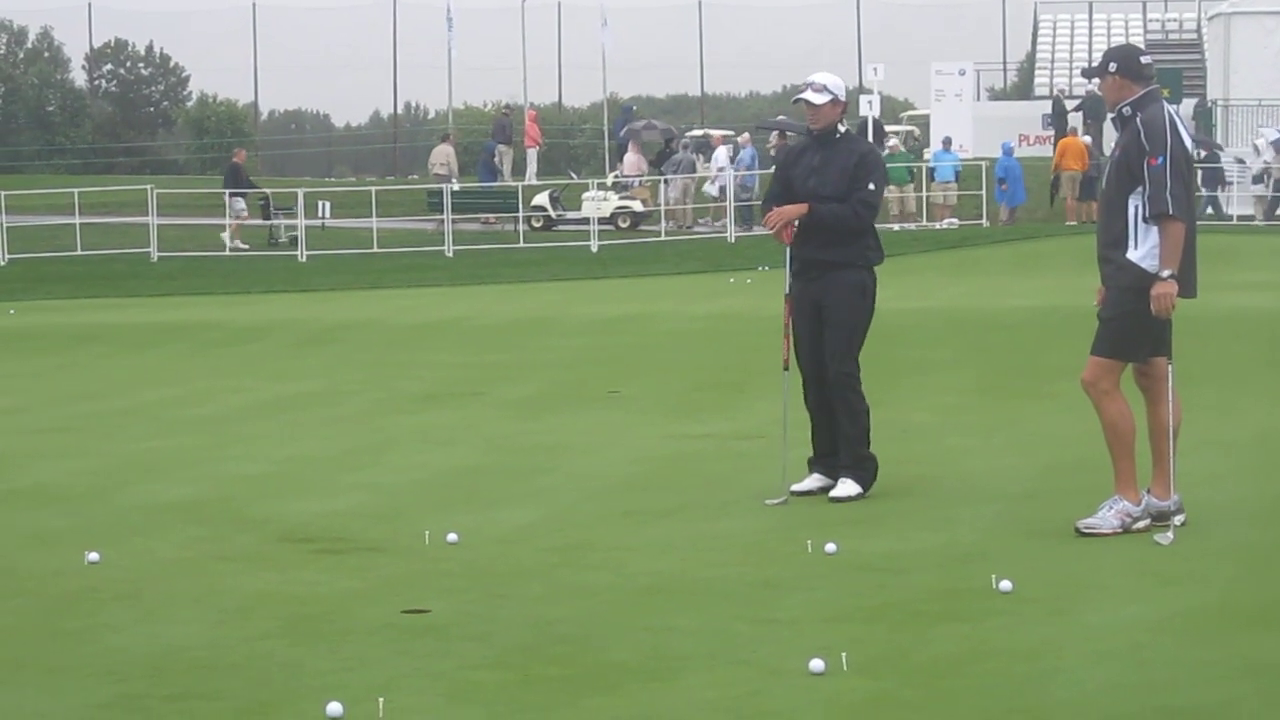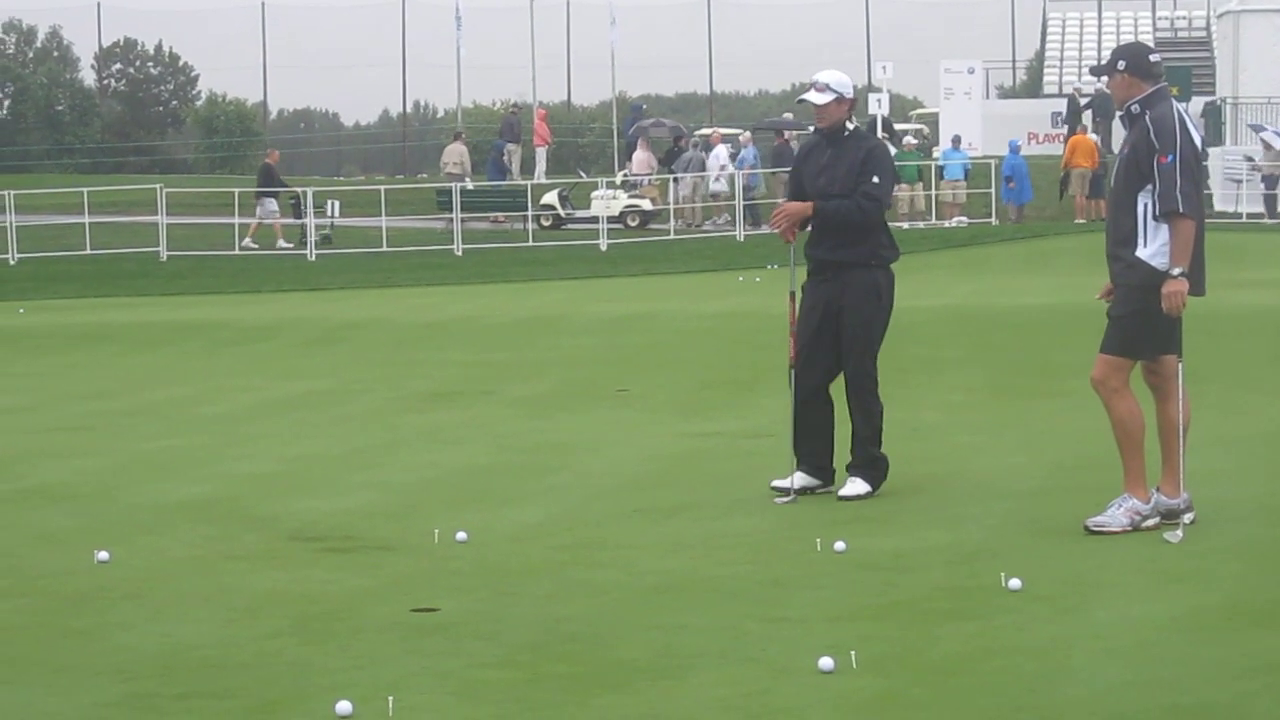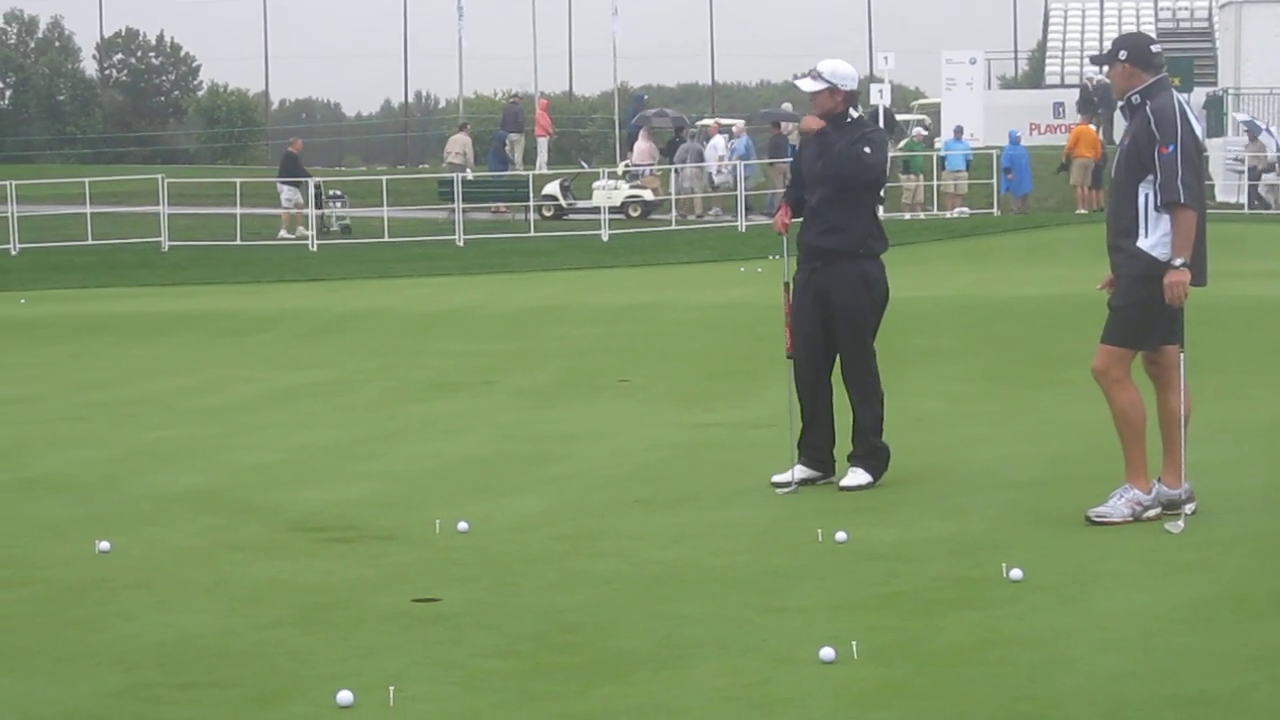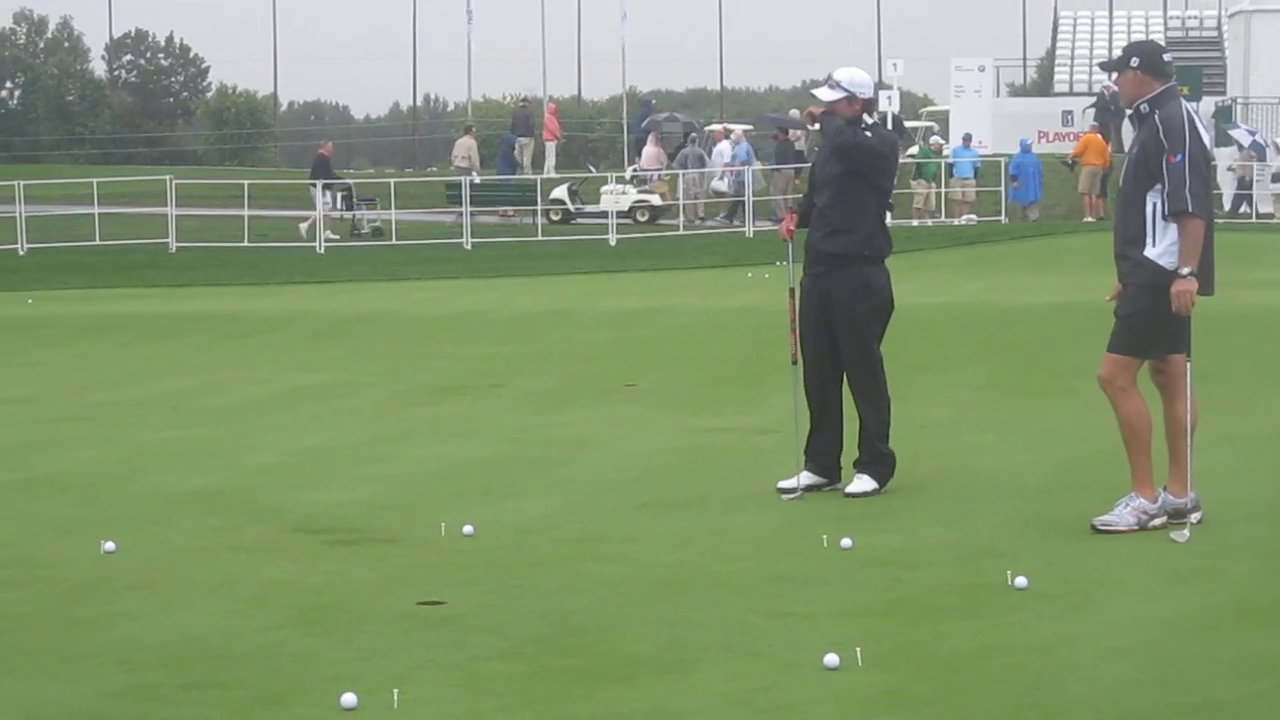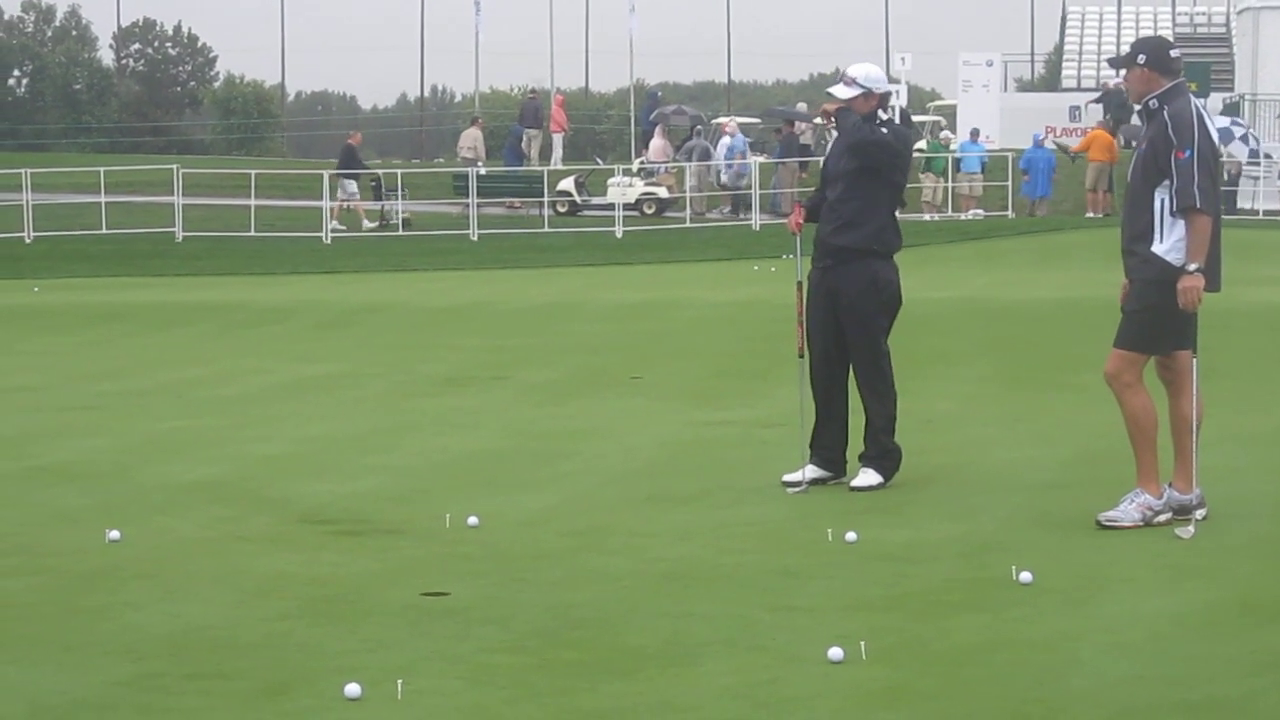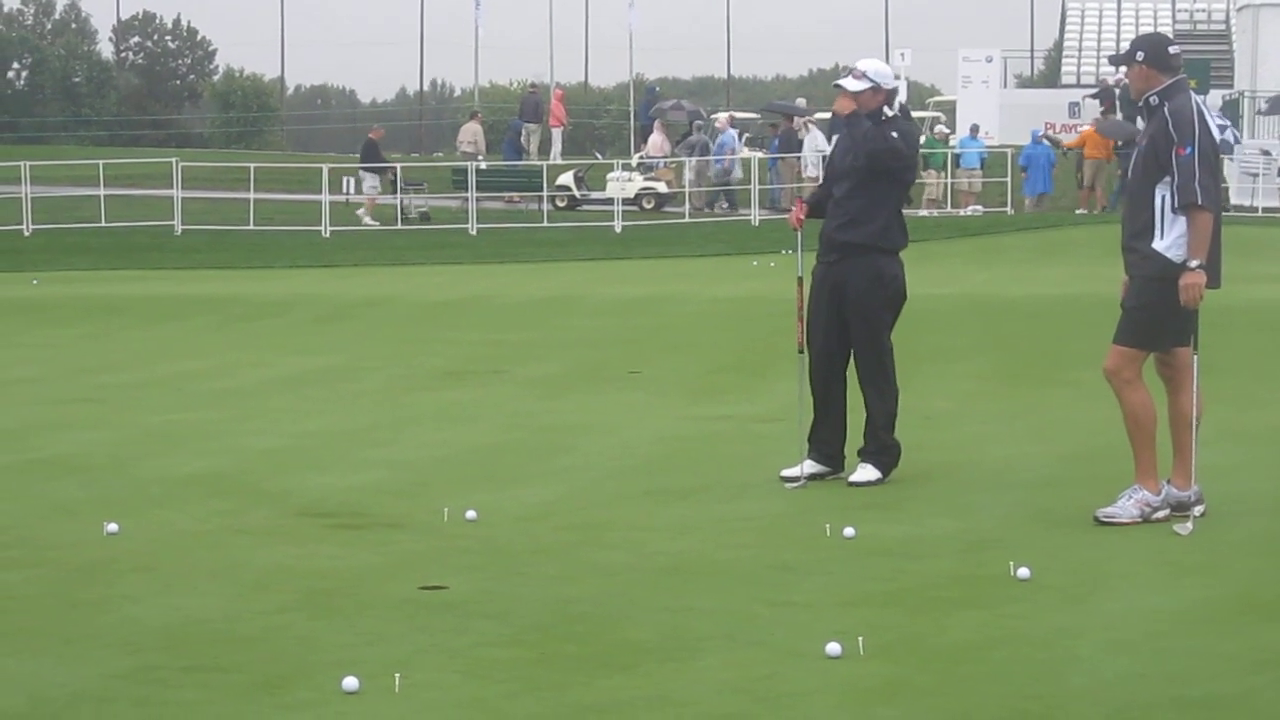
dt=0.4s
person 1, frame 1
left shoulder: (1154, 125)
right shoulder: (1141, 123)
left elbow: (1172, 207)
left wrist: (1167, 275)
right wrist: (1116, 276)
left hip: (1146, 276)
right hip: (1137, 274)
left knee: (1099, 379)
right knee: (1151, 380)
left ankle: (1129, 500)
right ankle: (1161, 498)
person 1, frame 2
left shoulder: (1164, 122)
right shoulder: (1148, 122)
left elbow: (1183, 205)
left wrist: (1178, 273)
right wrist: (1124, 273)
left hip: (1156, 275)
right hip: (1145, 273)
left knee: (1109, 377)
right knee: (1161, 378)
left ankle: (1139, 499)
right ankle: (1171, 496)
person 1, frame 3
left shoulder: (1164, 112)
right shoulder: (1148, 112)
left elbow: (1184, 195)
left wrist: (1180, 263)
right wrist: (1125, 264)
left hip: (1158, 265)
right hip: (1147, 264)
left knee: (1109, 368)
right knee: (1162, 369)
left ankle: (1141, 488)
right ankle: (1172, 486)
person 1, frame 4
left shoulder: (1173, 121)
right shoulder: (1156, 121)
left elbow: (1192, 204)
left wrist: (1187, 272)
right wrist: (1131, 274)
left hip: (1164, 274)
right hip: (1153, 272)
left knee: (1116, 376)
right knee: (1169, 378)
left ankle: (1146, 498)
right ankle: (1179, 496)
person 1, frame 5
left shoulder: (1181, 117)
right shoulder: (1165, 117)
left elbow: (1200, 200)
left wrist: (1194, 269)
right wrist: (1137, 272)
left hip: (1172, 271)
right hip: (1160, 269)
left knee: (1122, 372)
right knee: (1175, 376)
left ankle: (1151, 494)
right ankle: (1184, 492)
person 1, frame 6
left shoulder: (1183, 114)
right shoulder: (1165, 114)
left elbow: (1200, 196)
left wrist: (1196, 265)
right wrist: (1139, 268)
left hip: (1171, 267)
right hip: (1160, 266)
left knee: (1121, 368)
right knee: (1174, 371)
left ankle: (1149, 491)
right ankle: (1181, 489)
person 2, frame 1
left shoulder: (863, 154)
right shoulder: (797, 154)
left elbow: (862, 213)
right elbow: (773, 200)
left wrist: (807, 210)
right wrist: (781, 219)
left hip: (849, 276)
right hip: (806, 274)
left knee: (842, 373)
right knee: (812, 375)
left ankle: (857, 470)
right ankle: (825, 465)
person 2, frame 2
left shoulder: (872, 150)
right shoulder: (808, 151)
left elbow: (868, 208)
right elbow: (797, 199)
left wrist: (812, 207)
right wrist: (789, 218)
left hip: (864, 276)
right hip: (821, 274)
left knee: (860, 374)
right knee: (807, 374)
left ankle: (867, 469)
right ankle: (814, 467)
person 2, frame 3
left shoulder: (869, 136)
right shoulder: (811, 138)
left elbow: (855, 171)
left wrist: (823, 132)
right wrist: (787, 207)
left hip: (854, 266)
right hip: (813, 264)
left knee: (858, 365)
right knee: (808, 365)
left ankle: (869, 459)
right ankle: (815, 458)
person 2, frame 4
left shoulder: (880, 142)
right shoulder: (830, 143)
left elbow: (846, 143)
left wrist: (825, 118)
right wrist: (797, 216)
left hip: (859, 273)
right hip: (820, 269)
left knee: (864, 370)
right knee: (818, 372)
left ankle: (875, 466)
right ankle: (821, 464)
person 2, frame 5
left shoulder: (894, 138)
right shoulder: (845, 138)
left elbow: (864, 142)
left wrist: (842, 115)
right wrist: (806, 210)
left hip: (868, 268)
right hip: (828, 263)
left knee: (871, 365)
right knee: (825, 365)
left ankle: (880, 459)
right ankle: (826, 458)
person 2, frame 6
left shoulder: (901, 132)
right shoulder: (850, 134)
left elbow: (879, 153)
left wrist: (852, 115)
right wrist: (809, 206)
left hip: (873, 264)
right hip: (833, 259)
left knee: (873, 361)
right knee: (824, 358)
left ankle: (879, 455)
right ankle: (824, 453)
